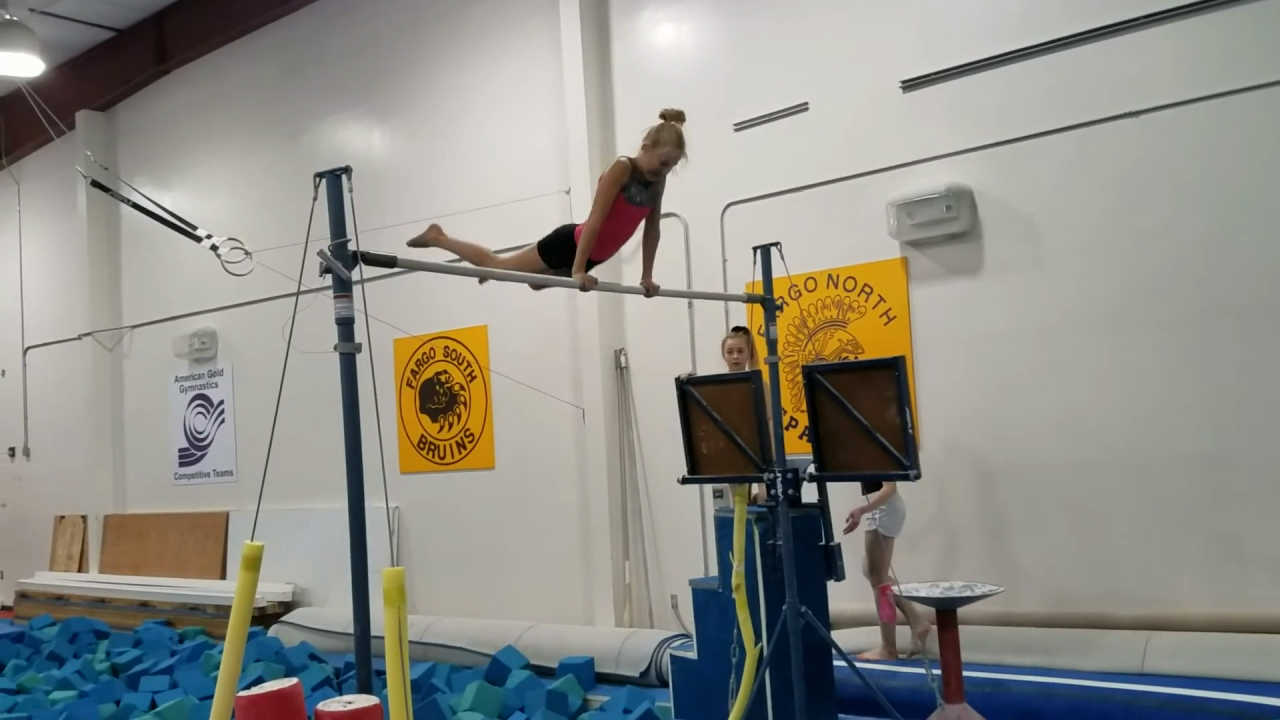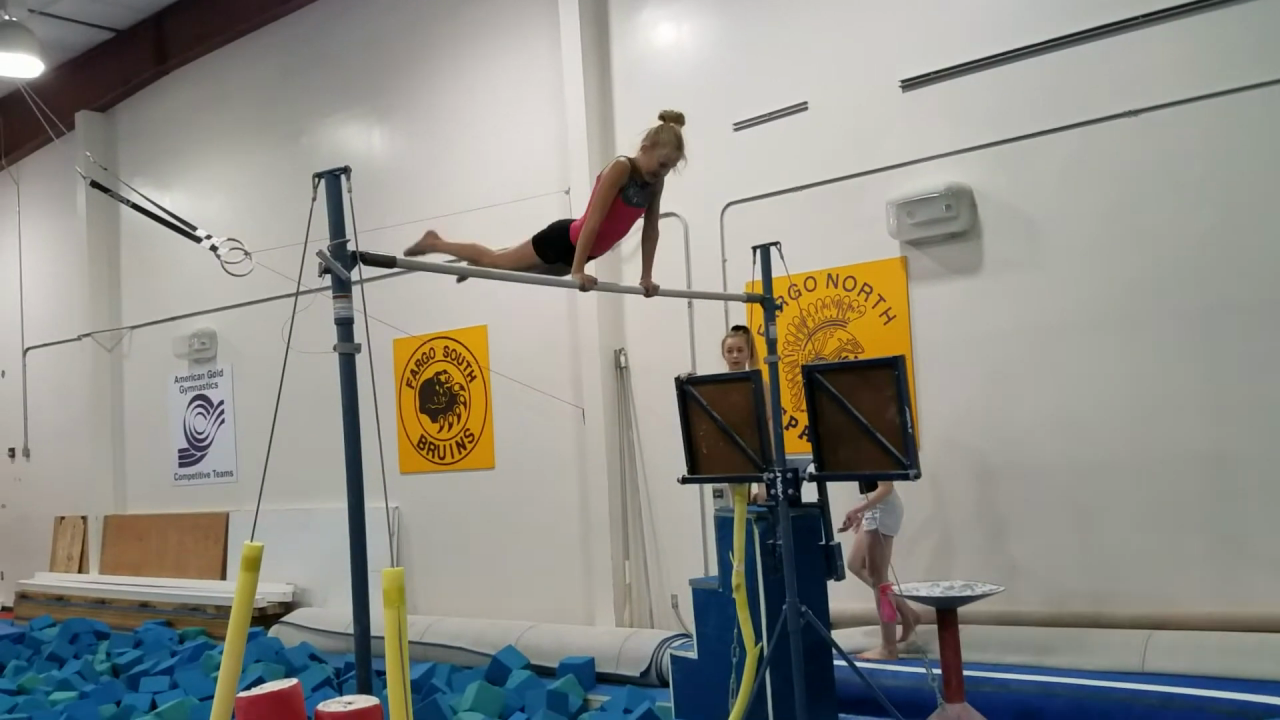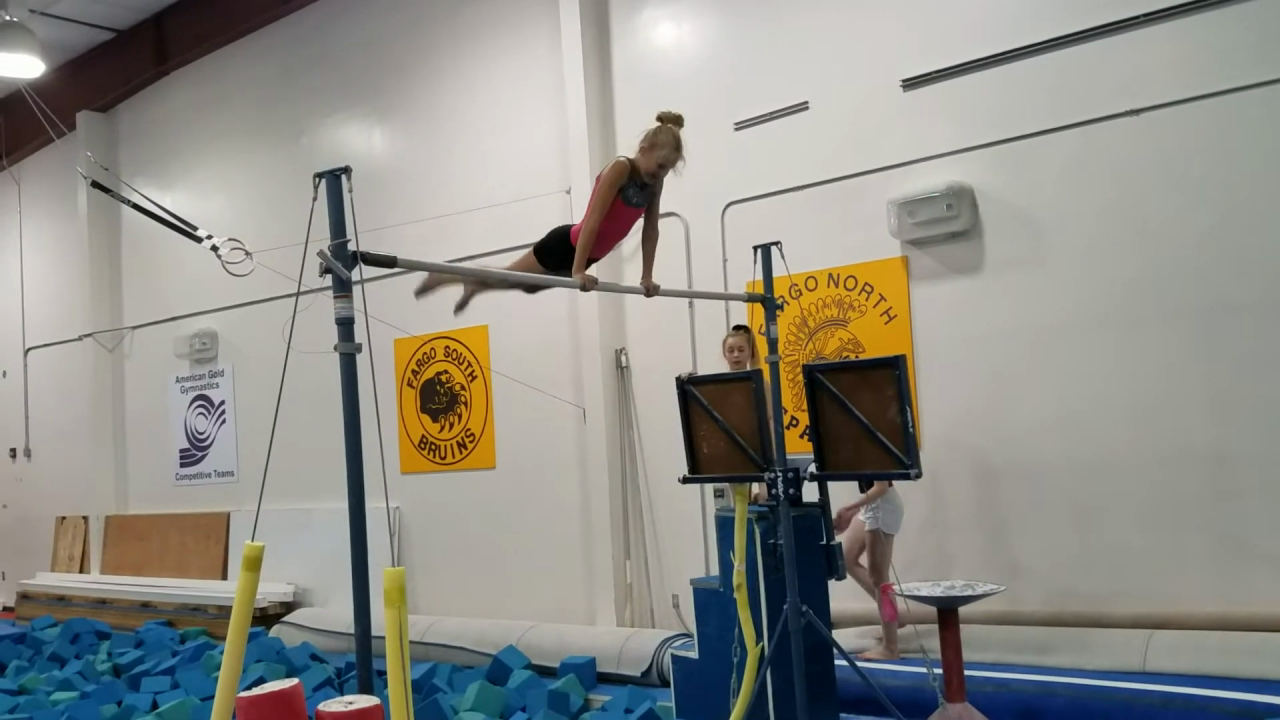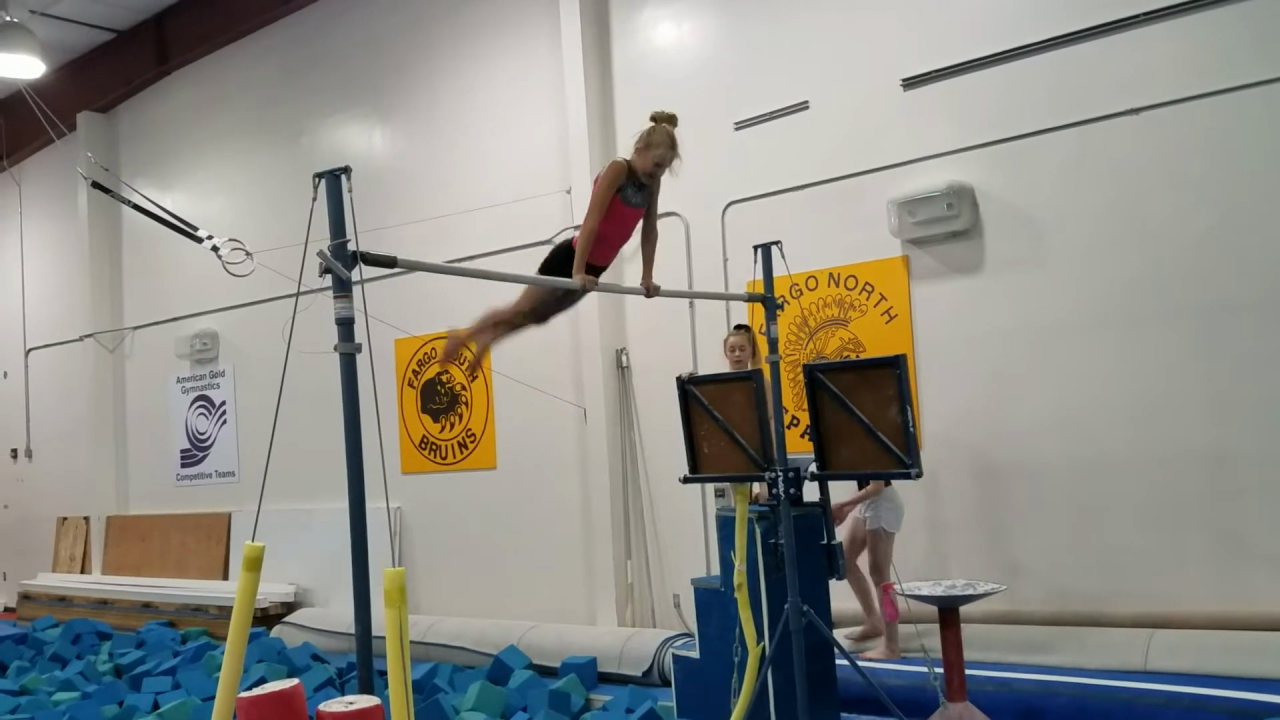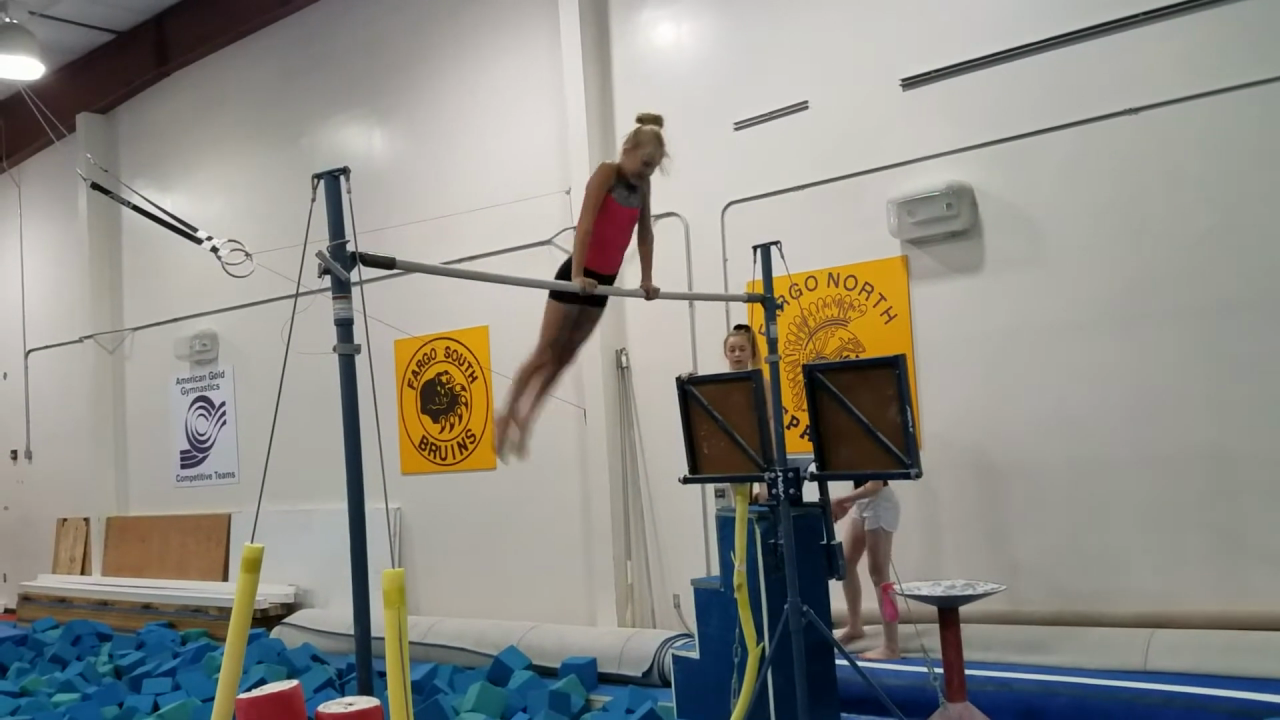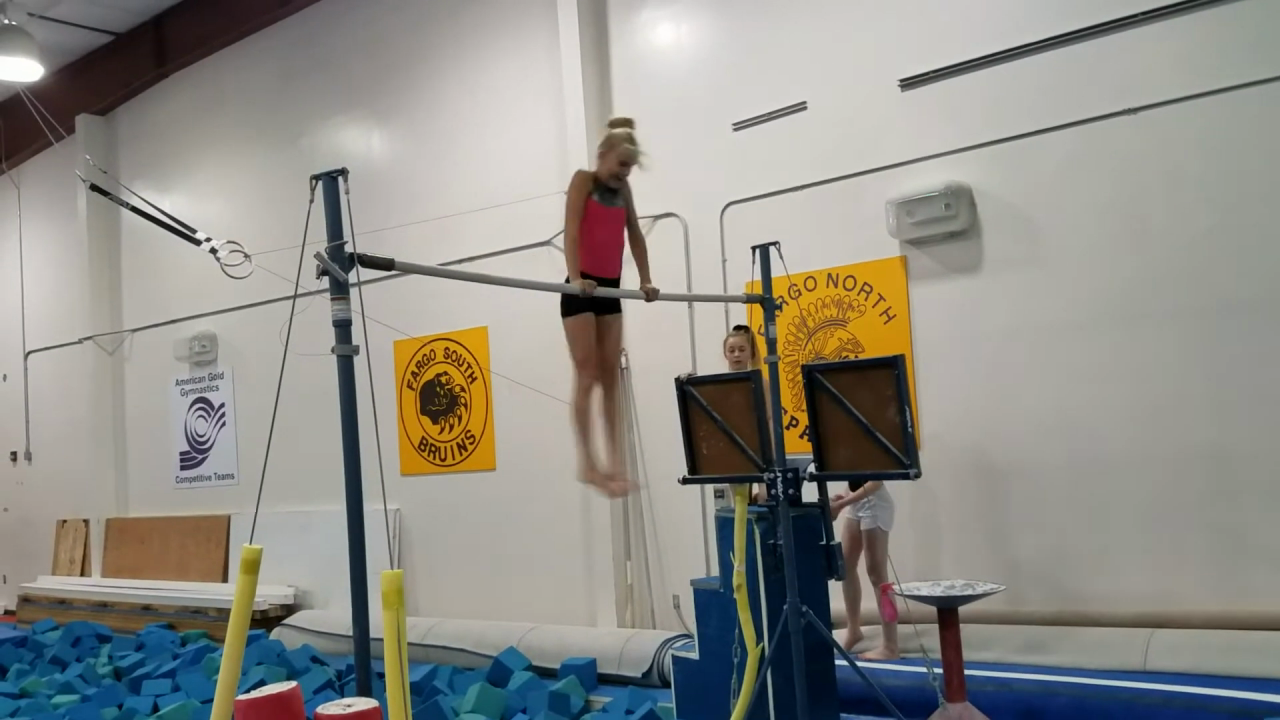
dt=0.1s
person 1, frame 1
left shoulder: (657, 180)
right shoulder: (621, 170)
left elbow: (652, 229)
right elbow: (595, 221)
left wrist: (647, 276)
right wrist: (578, 272)
left hip: (584, 254)
right hip: (568, 246)
left knee: (538, 282)
right knee: (500, 266)
left ankle: (491, 268)
right ankle: (438, 237)
person 1, frame 2
left shoulder: (656, 180)
right shoulder: (620, 169)
left elbow: (651, 228)
right elbow: (594, 220)
left wrist: (646, 276)
right wrist: (577, 270)
left hip: (579, 250)
right hip: (562, 241)
right knee: (494, 260)
left ankle: (482, 266)
right ankle: (435, 242)
person 1, frame 3
left shoulder: (652, 180)
right shoulder: (620, 169)
left elbow: (651, 230)
right elbow: (593, 220)
left wrist: (647, 276)
right wrist: (579, 270)
left hip: (582, 253)
right hip: (564, 248)
left knee: (528, 285)
left ankle: (476, 286)
right ankle: (443, 277)
person 1, frame 4
left shoulder: (651, 184)
right shoulder: (617, 169)
left elbow: (650, 231)
right elbow: (592, 220)
left wrist: (648, 277)
right wrist: (578, 272)
left hip: (592, 271)
right hip: (568, 260)
left knee: (538, 316)
right knee: (520, 311)
left ankle: (485, 339)
right ankle: (464, 337)
person 1, frame 5
left shoulder: (643, 184)
right shoulder: (607, 173)
left elbow: (645, 233)
right elbow: (585, 224)
left wrist: (647, 278)
right wrist: (578, 275)
left hip: (600, 282)
right hip: (576, 278)
left knee: (563, 359)
right knee: (545, 355)
left ankle: (524, 420)
right ankle: (507, 417)
person 1, frame 6
left shoulder: (623, 188)
right shoulder: (583, 181)
left elbow: (635, 236)
right elbow: (572, 231)
left wrist: (646, 281)
right wrist: (576, 277)
left hip: (609, 291)
right hip: (582, 293)
left knee: (610, 378)
right knee: (588, 376)
left ankle: (614, 464)
right ankle: (588, 464)
